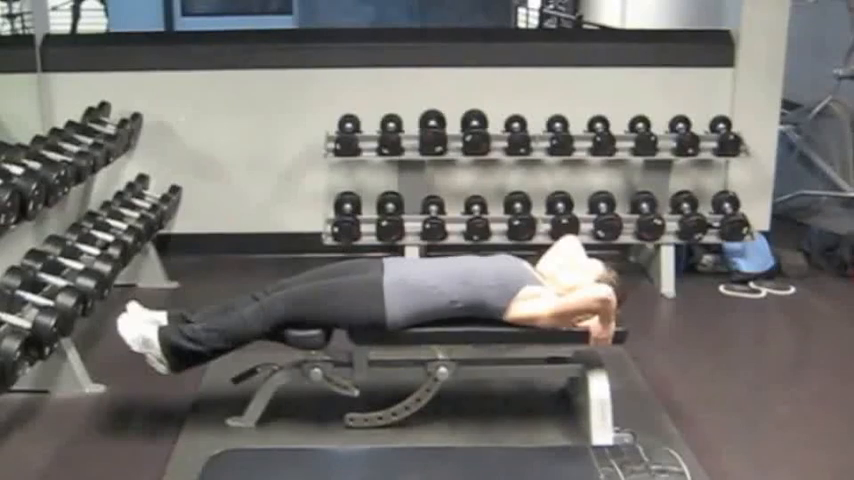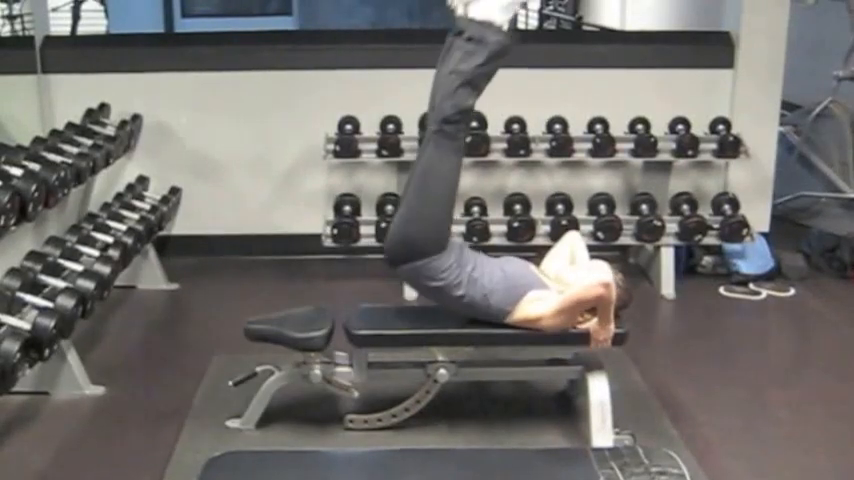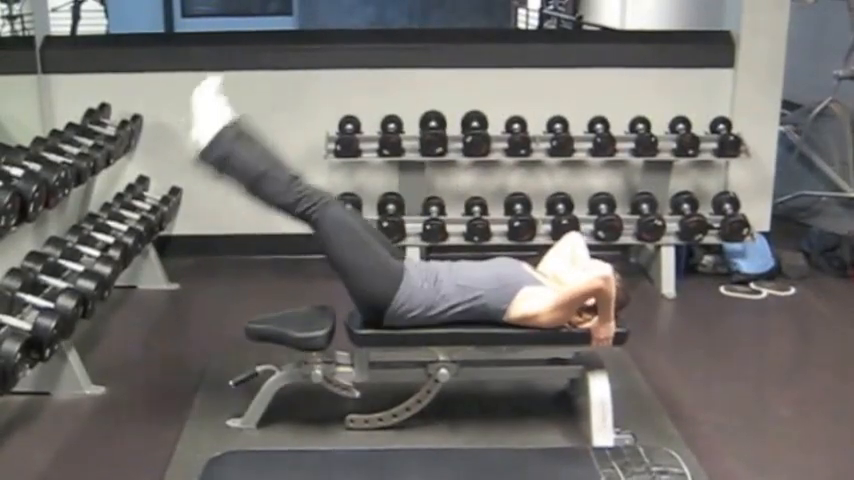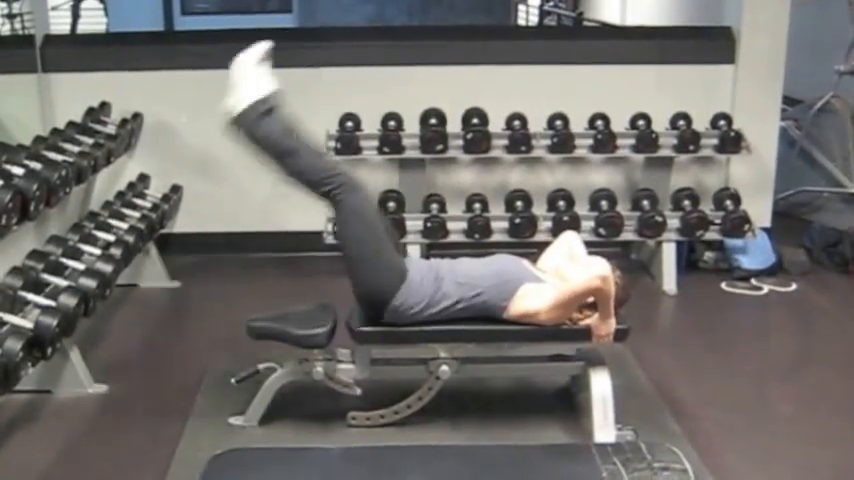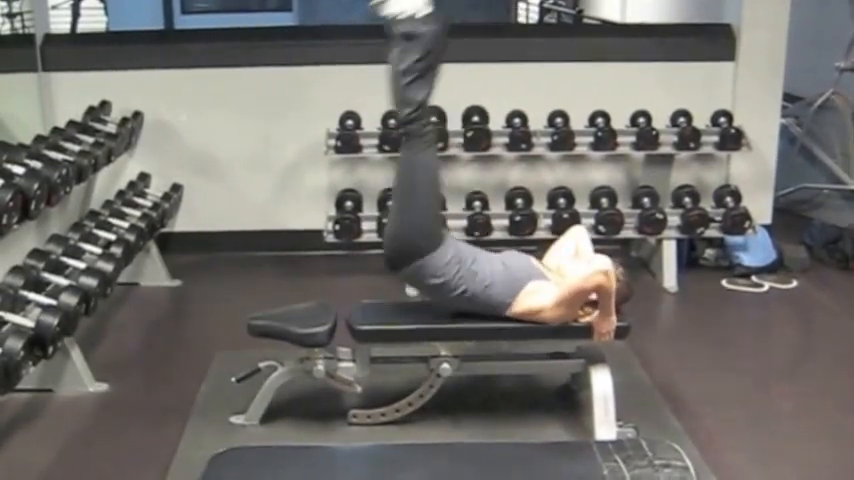
dt=1s
person 1, frame 1
left shoulder: (544, 305)
right shoulder: (538, 276)
left elbow: (604, 294)
right elbow: (569, 239)
left wrist: (604, 324)
right wrist: (578, 257)
left hip: (393, 301)
right hip: (396, 271)
left knee: (282, 307)
right knee: (280, 291)
left ankle: (173, 344)
right ankle: (177, 329)
person 1, frame 2
left shoulder: (550, 312)
right shoulder: (549, 284)
left elbow: (601, 283)
right elbow: (572, 236)
left hip: (423, 259)
right hip: (429, 259)
left knee: (448, 128)
person 1, frame 3
left shoulder: (545, 309)
right shoulder: (546, 286)
left elbow: (603, 275)
right elbow: (572, 238)
left wrist: (604, 322)
left hip: (396, 298)
right hip: (410, 282)
left knee: (316, 206)
right knee: (330, 212)
left ankle: (220, 137)
right ankle: (224, 139)
person 1, frame 4
left shoulder: (545, 304)
right shoulder: (542, 279)
left elbow: (598, 275)
right elbow: (569, 235)
left wrist: (606, 318)
left hip: (402, 297)
right hip: (422, 278)
left knee: (343, 189)
right knee: (349, 196)
left ankle: (254, 107)
right ankle: (256, 108)
person 1, frame 5
left shoulder: (551, 304)
right shoulder: (547, 278)
left elbow: (601, 273)
right elbow: (576, 232)
left wrist: (605, 318)
left hip: (421, 256)
right hip: (430, 257)
left knee: (417, 132)
